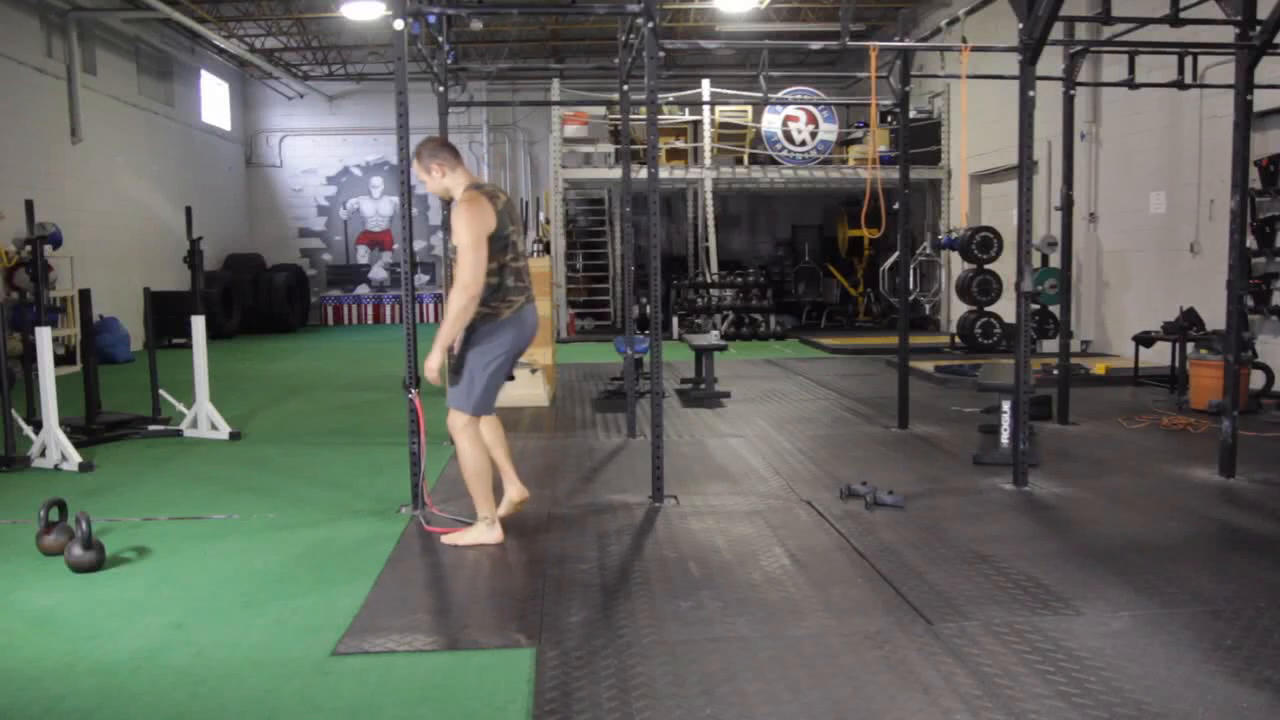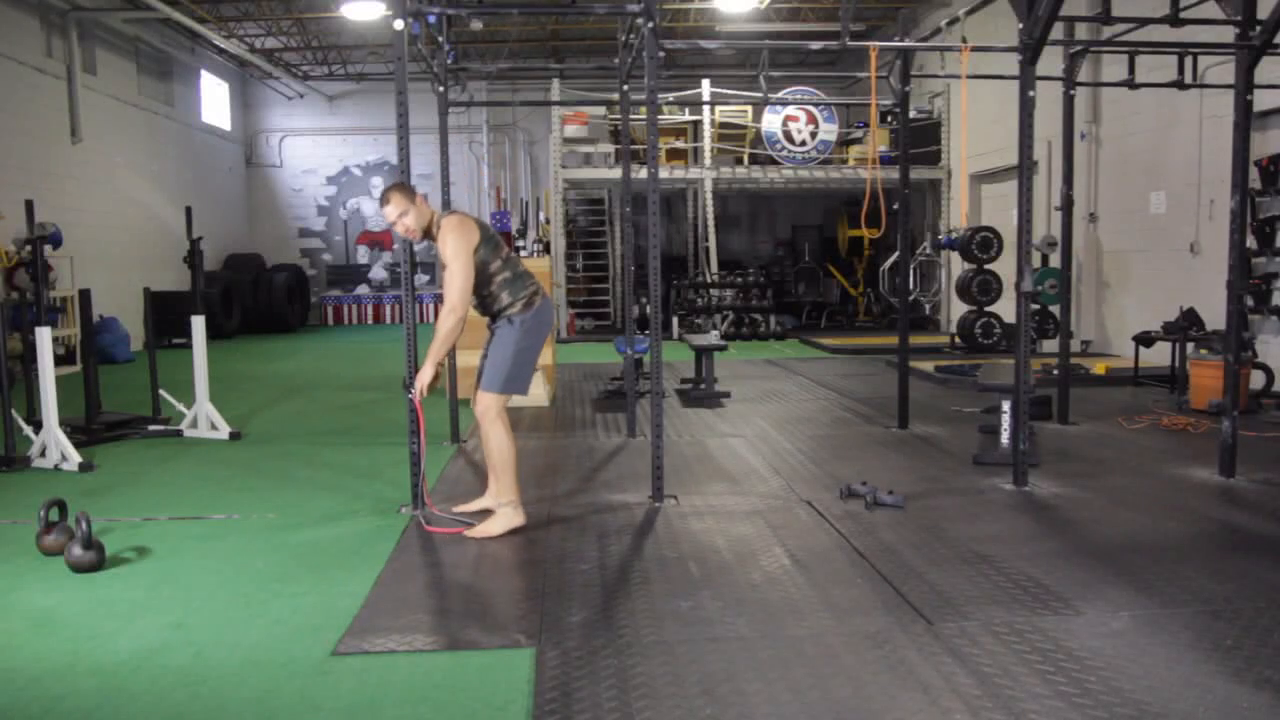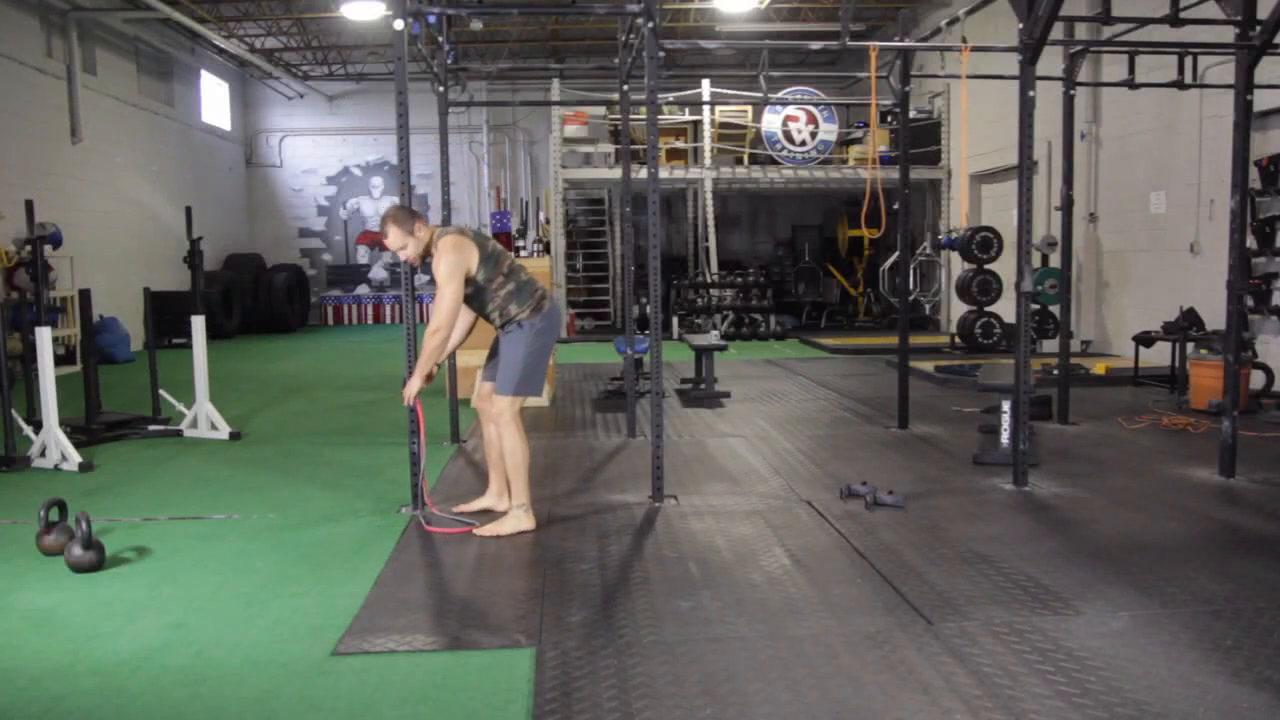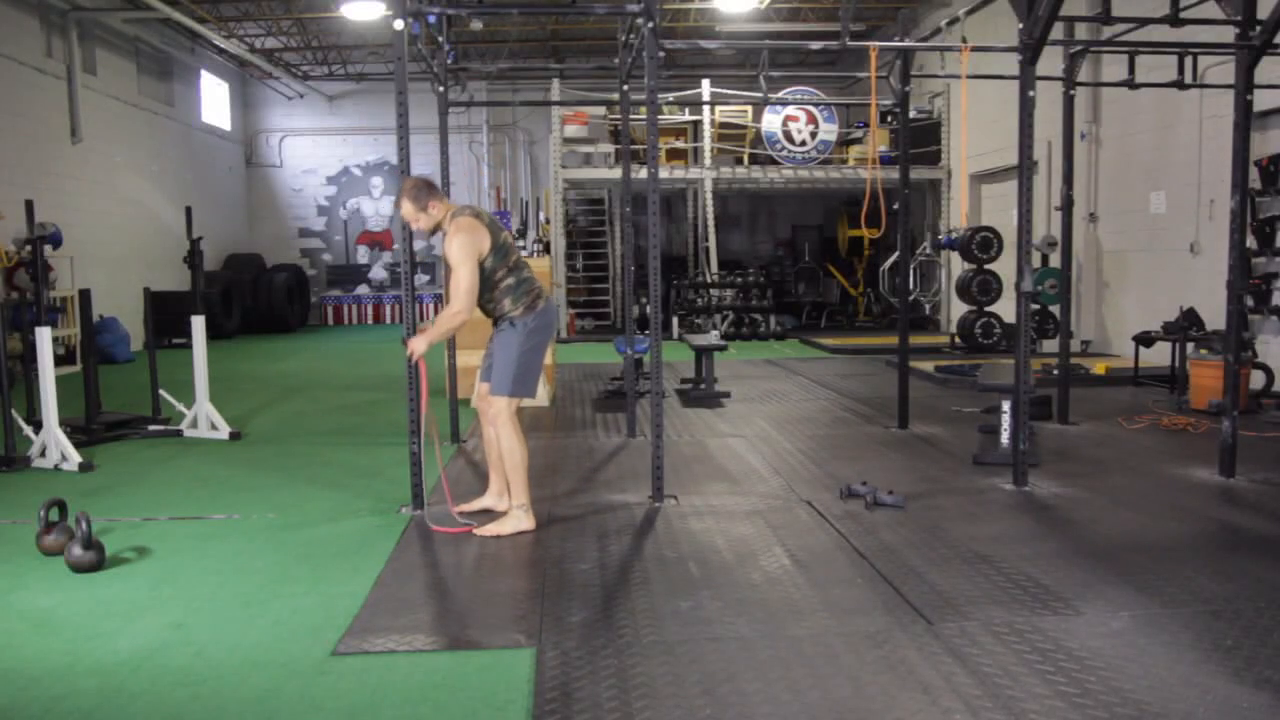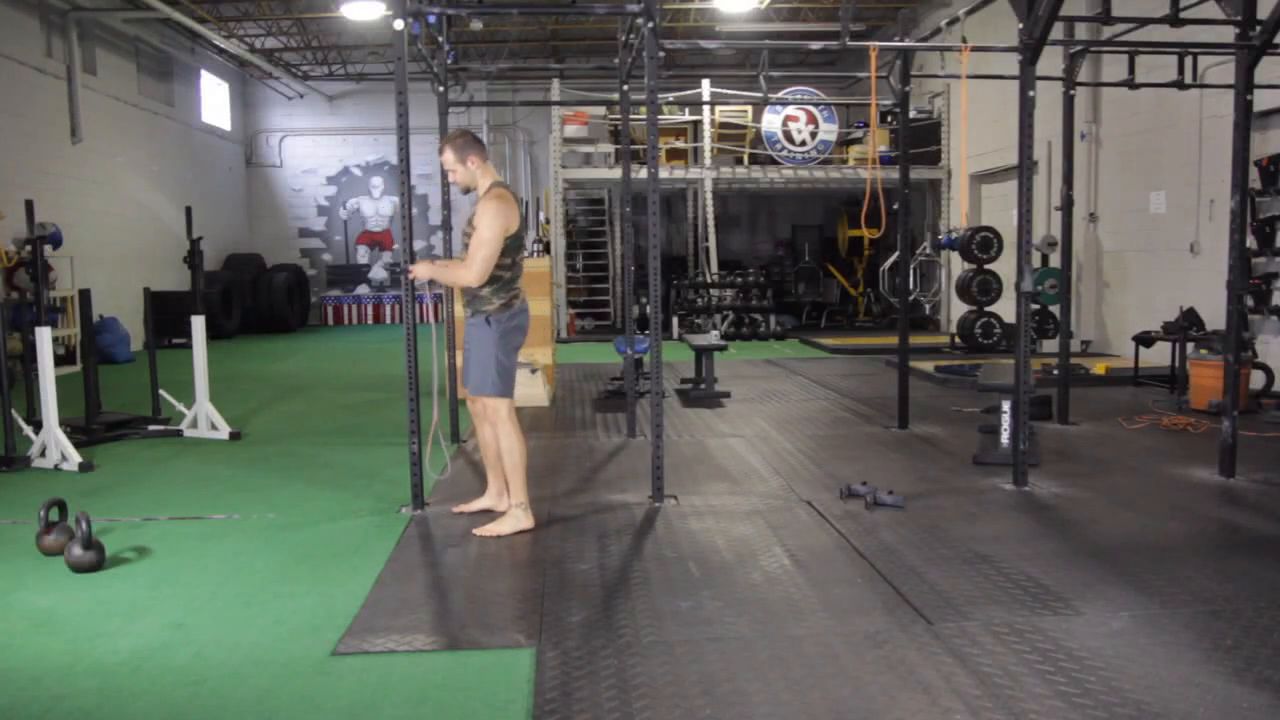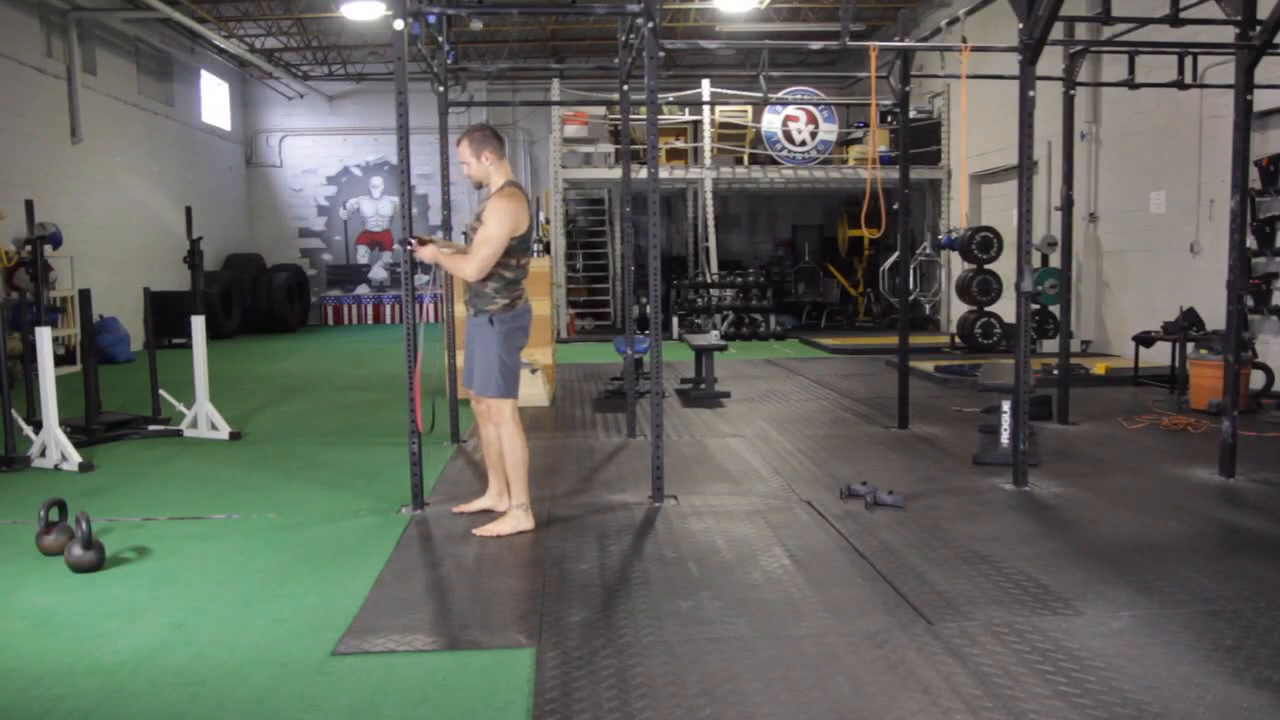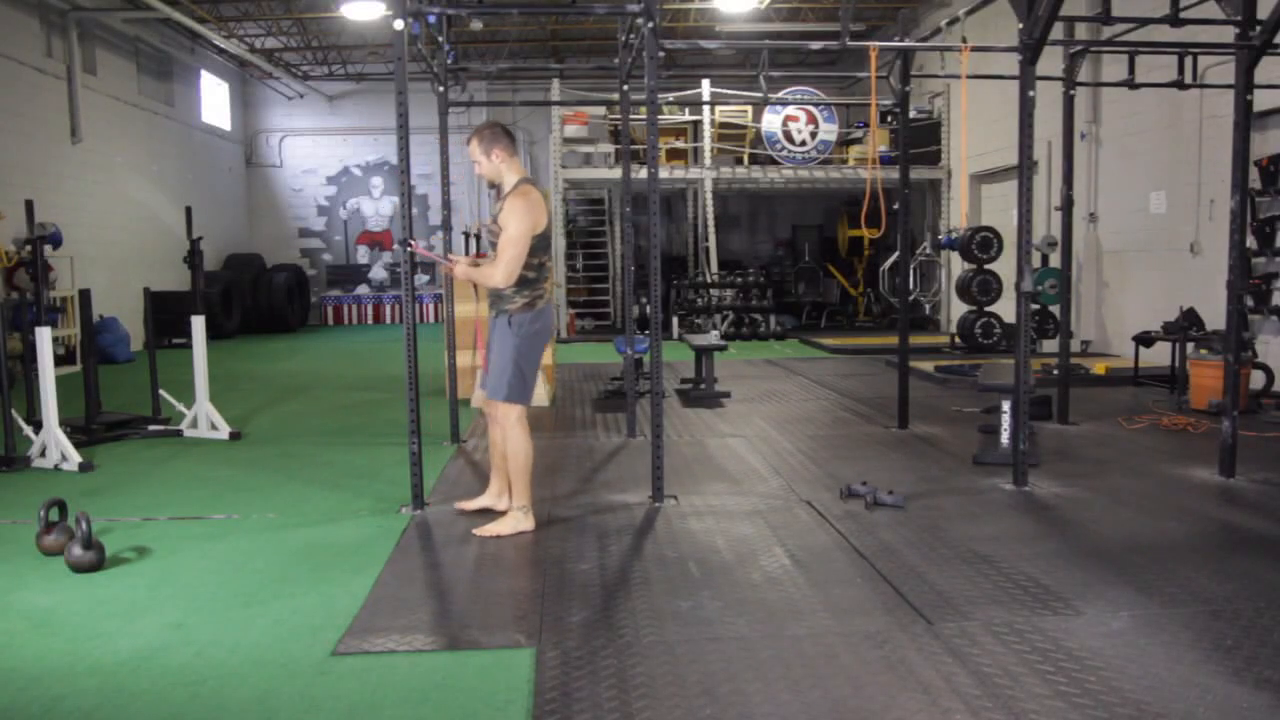
dt=0.5s
person 1, frame 1
left shoulder: (468, 208)
right shoulder: (493, 196)
left elbow: (468, 289)
left wrist: (438, 348)
right wrist: (463, 328)
left hip: (497, 325)
right hip: (518, 316)
left knee: (461, 421)
right knee: (478, 408)
left ankle: (488, 525)
right ankle: (512, 486)
person 1, frame 2
left shoulder: (452, 229)
right shoulder: (445, 237)
left elbow: (455, 308)
right elbow: (457, 307)
left wrist: (430, 364)
right wrist: (439, 359)
left hip: (524, 314)
right hip: (511, 316)
left knee: (488, 408)
right knee: (485, 405)
left ankle: (510, 508)
right ankle: (497, 494)
person 1, frame 3
left shoulder: (448, 253)
right shoulder: (452, 242)
left elbow: (439, 327)
right elbow: (465, 313)
left wrist: (418, 375)
right wrist: (435, 362)
left hip: (533, 321)
right hip: (519, 322)
left knee: (504, 411)
right knee: (485, 404)
left ankle: (521, 513)
right ankle: (498, 494)
person 1, frame 4
left shoulder: (460, 235)
right shoulder: (466, 220)
left elbow: (461, 310)
right elbow: (469, 294)
left wrist: (426, 339)
right wrist: (434, 330)
left hip: (526, 321)
right hip: (515, 319)
left knee: (501, 411)
right knee: (485, 403)
left ankle: (521, 512)
right ankle: (498, 493)
person 1, frame 5
left shoulder: (494, 203)
right shoulder: (493, 198)
left elbow: (475, 274)
left wrist: (431, 271)
right wrist: (437, 266)
left hip: (496, 318)
right hip: (485, 316)
left knee: (499, 411)
right knee: (479, 405)
left ankle: (520, 511)
right ankle: (497, 493)
person 1, frame 6
left shoulder: (506, 202)
right shoulder: (501, 198)
left elbow: (473, 269)
left wrist: (437, 256)
right wrist: (440, 247)
left hip: (499, 318)
right hip: (486, 315)
left knee: (502, 412)
right knee: (483, 405)
left ankle: (521, 512)
right ankle: (497, 493)
person 1, frame 7
left shoulder: (521, 201)
right shoulder: (519, 195)
left elbow: (503, 275)
left wrist: (467, 272)
right wrist: (474, 263)
left hip: (521, 317)
right hip: (512, 315)
left knee: (508, 413)
right knee: (493, 405)
left ankle: (520, 513)
right ankle: (500, 491)
